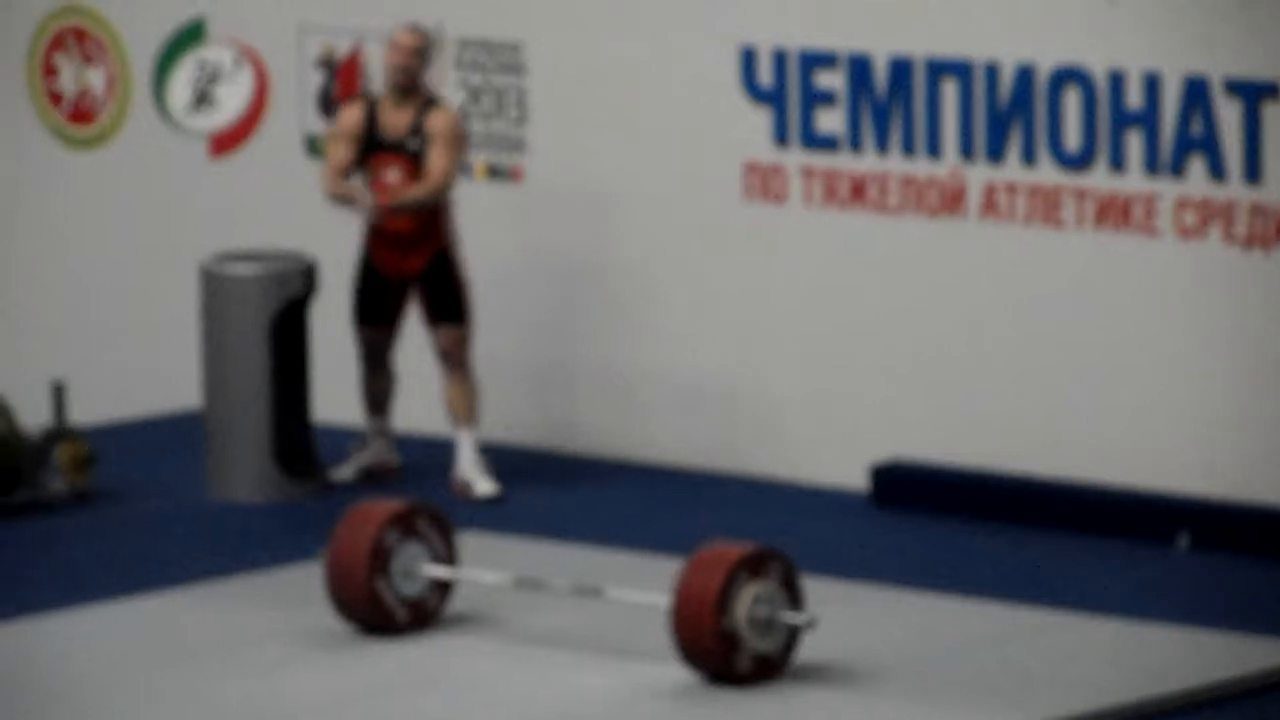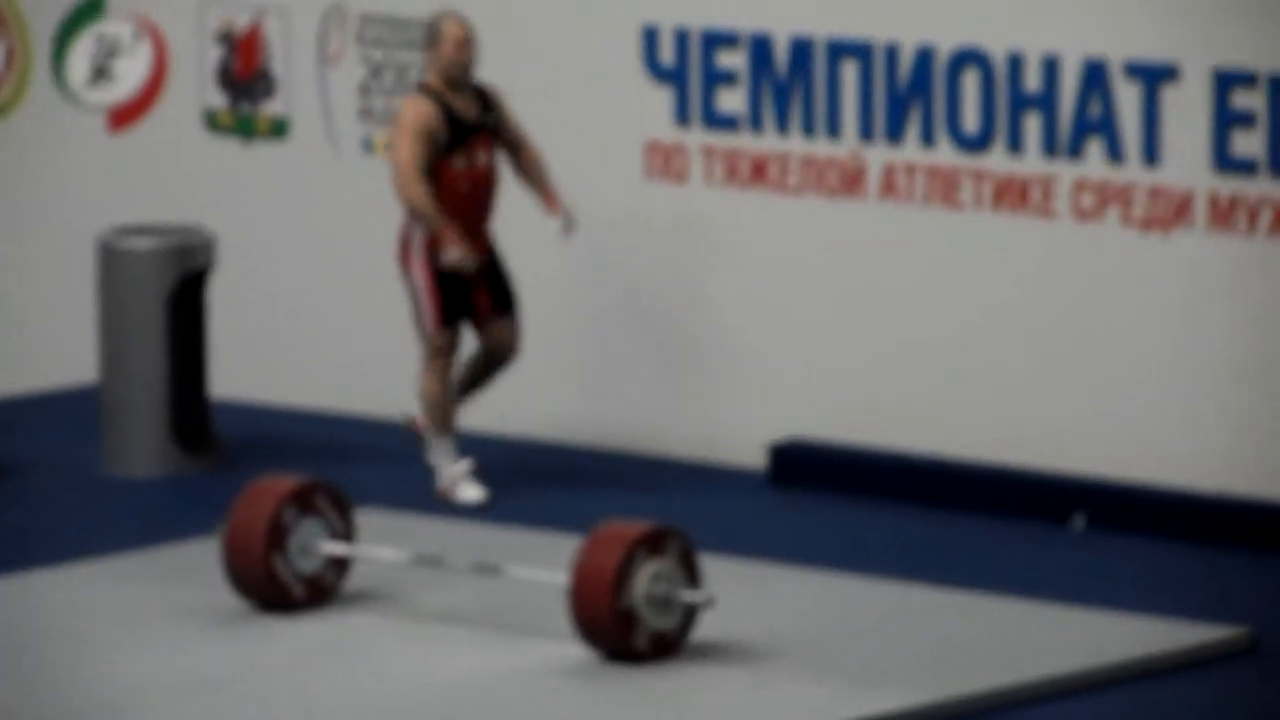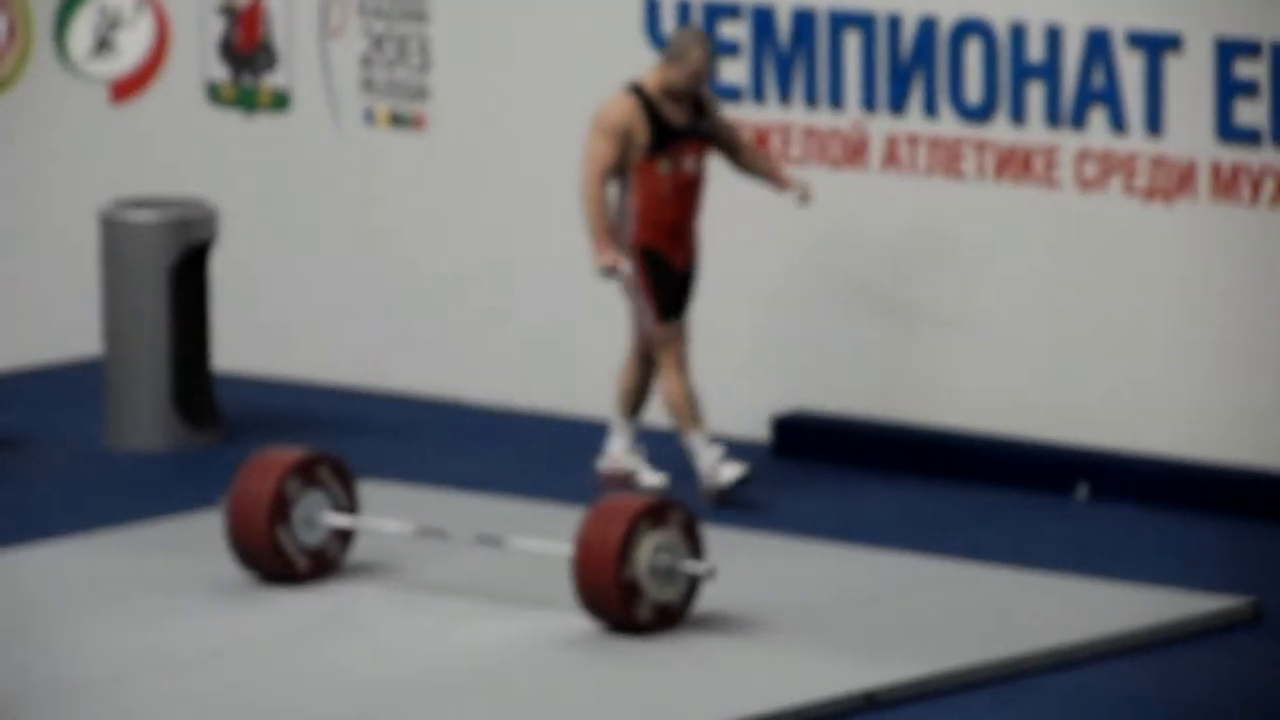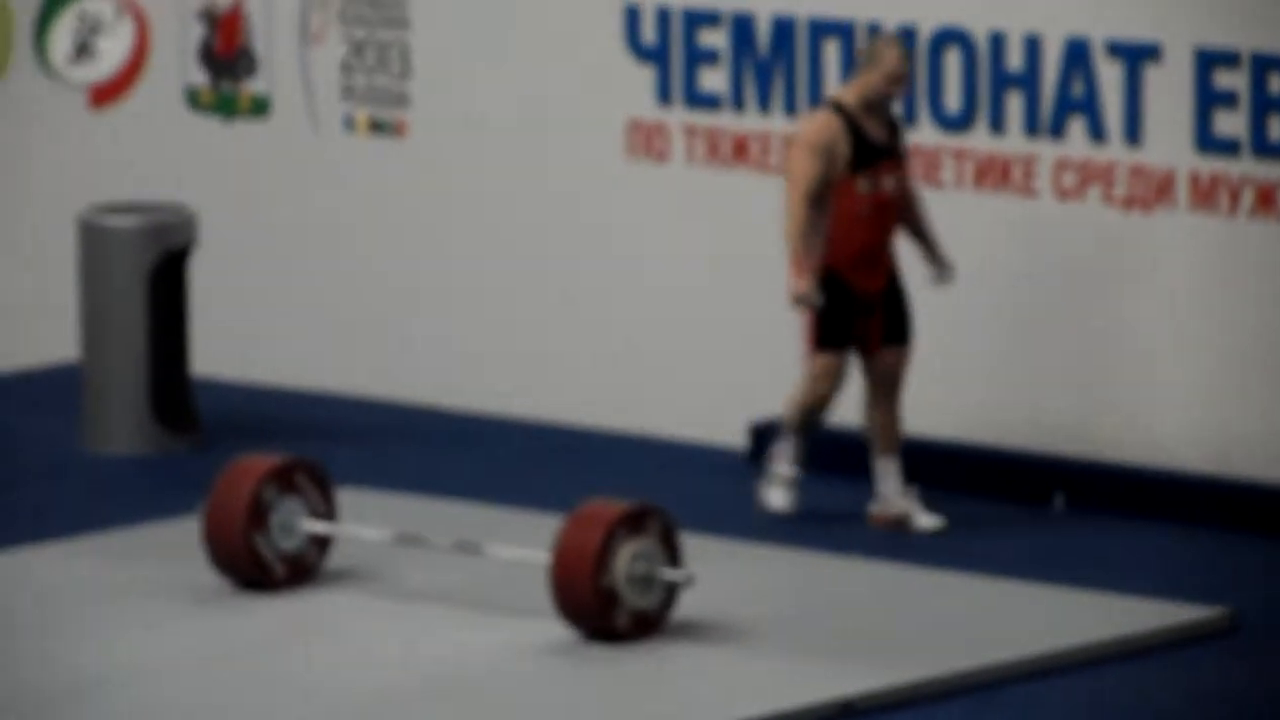
dt=1s
person 1, frame 1
left shoulder: (441, 120)
right shoulder: (353, 117)
left elbow: (436, 187)
right elbow: (332, 179)
left wrist: (381, 201)
right wrist: (352, 194)
left hip: (434, 249)
right hip: (381, 250)
left knee: (453, 353)
right knee: (372, 349)
left ankle: (468, 463)
right ankle: (379, 447)
person 1, frame 2
left shoulder: (486, 98)
right shoulder: (418, 110)
left elbow: (521, 150)
right elbow: (407, 183)
left wrist: (552, 202)
right wrist: (447, 239)
left hip: (476, 244)
right hip: (431, 247)
left knee: (504, 344)
right knee: (441, 352)
left ankle: (437, 420)
right ankle: (449, 467)
person 1, frame 3
left shoulder: (699, 105)
right shoulder: (623, 111)
left elbow: (736, 146)
right elbow: (594, 180)
left wrist: (784, 181)
right wrist: (603, 245)
left hip: (681, 244)
right hip: (639, 248)
left knee: (648, 348)
right knee: (672, 353)
left ankle: (618, 452)
right ankle: (708, 462)
person 1, frame 4
left shoulder: (889, 124)
right shoulder: (824, 128)
left elbow: (901, 192)
right elbow: (799, 200)
left wrist: (931, 249)
right wrist: (800, 270)
left hip: (878, 271)
right hip: (830, 274)
left knee: (887, 378)
right knee: (825, 380)
left ankle: (891, 497)
right ankle: (784, 459)
